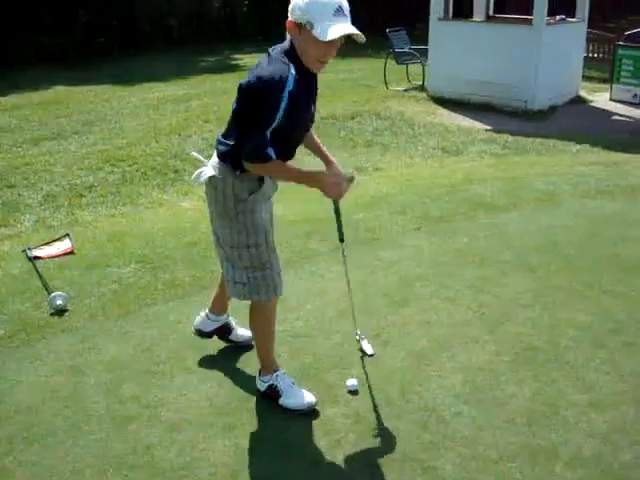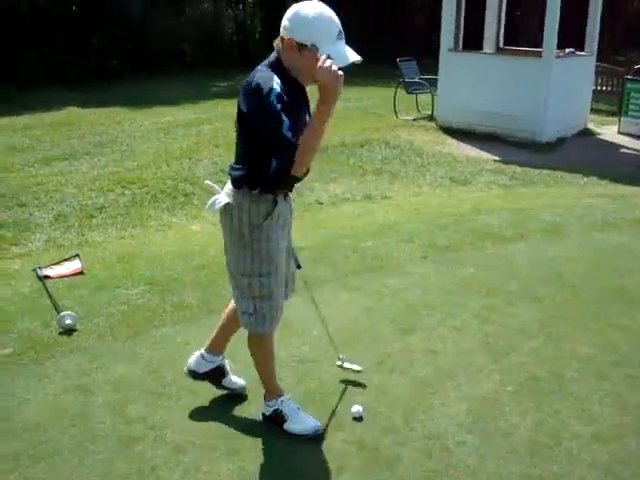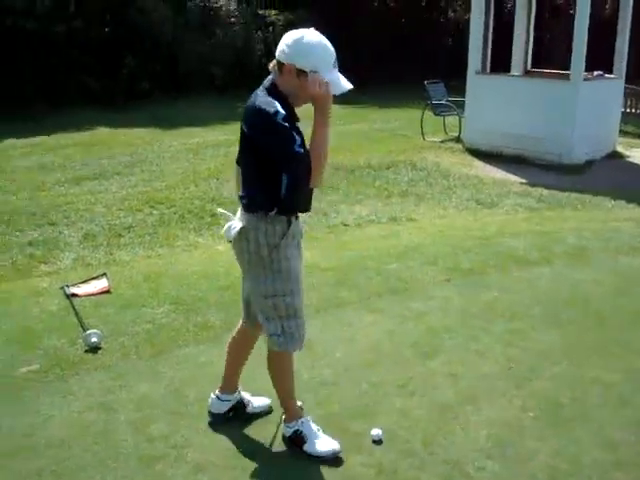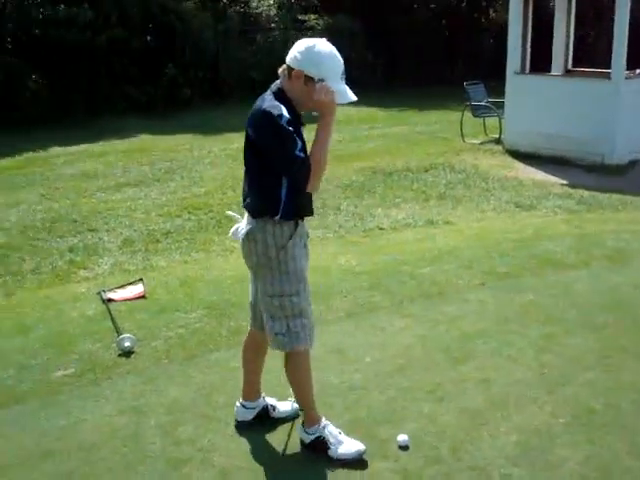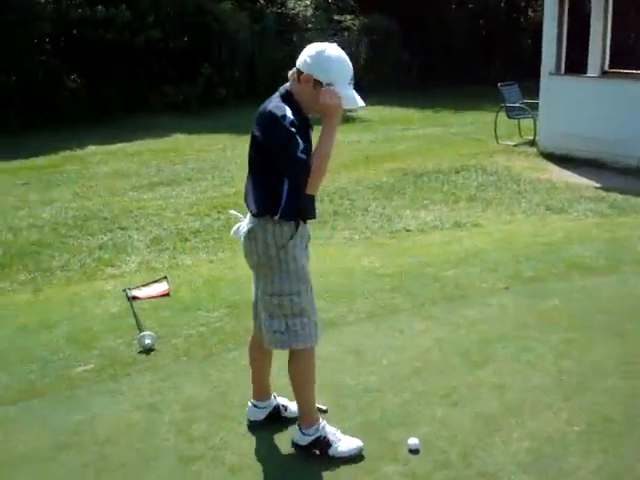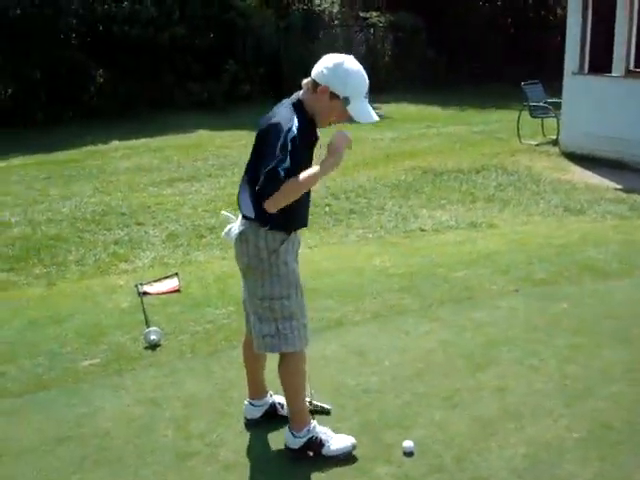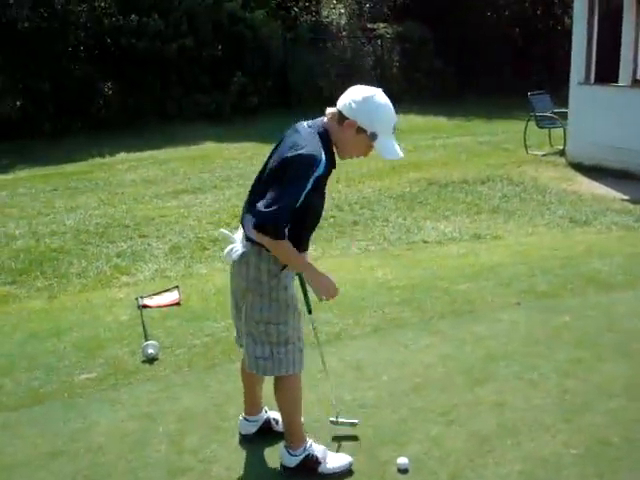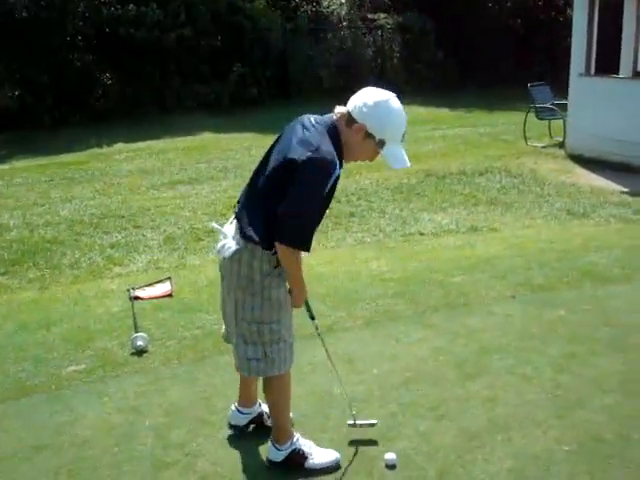
dt=0.2s
person 1, frame 1
left shoulder: (298, 66)
right shoulder: (278, 80)
left elbow: (295, 123)
right elbow: (255, 160)
left wrist: (328, 160)
right wrist: (316, 181)
left hip: (248, 180)
right hip: (237, 185)
left knee: (239, 259)
right knee: (265, 284)
left ankle: (214, 318)
right ankle: (269, 376)
person 1, frame 2
left shoulder: (290, 83)
right shoulder: (266, 89)
right elbow: (296, 165)
right wrist: (327, 106)
left hip: (273, 205)
right hip: (253, 210)
left knee: (256, 295)
right knee: (264, 311)
left ankle: (209, 359)
right ankle: (274, 401)
person 1, frame 3
left shoulder: (273, 106)
right shoulder: (266, 112)
right elbow: (311, 176)
right wrist: (323, 113)
left hip: (274, 225)
right hip: (267, 232)
left knee: (256, 321)
right knee: (284, 332)
left ankle: (226, 396)
right ankle: (294, 422)
person 1, frame 4
left shoulder: (278, 111)
right shoulder: (271, 115)
right elbow: (309, 180)
right wrist: (326, 120)
left hip: (274, 229)
right hip: (274, 235)
left knee: (264, 325)
right knee: (296, 335)
left ankle: (250, 403)
right ankle: (314, 427)
person 1, frame 5
left shoulder: (288, 112)
right shoulder: (277, 117)
right elbow: (310, 183)
right wrist: (331, 124)
left hip: (277, 230)
right hip: (276, 235)
left knee: (267, 324)
right knee: (301, 334)
left ankle: (262, 403)
right ankle: (310, 429)
person 1, frame 6
left shoulder: (296, 117)
right shoulder: (285, 126)
right elbow: (272, 198)
right wrist: (326, 165)
left hip: (267, 236)
right hip: (267, 241)
left knee: (260, 326)
right knee: (291, 337)
left ankle: (258, 401)
right ankle: (301, 432)
person 1, frame 7
left shoulder: (307, 132)
right shoulder: (311, 158)
right elbow: (267, 230)
left wrist: (300, 263)
right wrist: (313, 274)
left hip: (255, 256)
right hip: (265, 263)
left knee: (257, 344)
right knee: (286, 358)
left ankle: (252, 417)
right ankle: (297, 450)
person 1, frame 8
left shoulder: (309, 124)
right shoulder: (322, 162)
right elbow: (287, 239)
right wrist: (298, 286)
left hip: (243, 242)
right hip: (258, 258)
left knee: (253, 340)
right knee: (275, 355)
left ankle: (245, 409)
right ankle: (284, 445)
